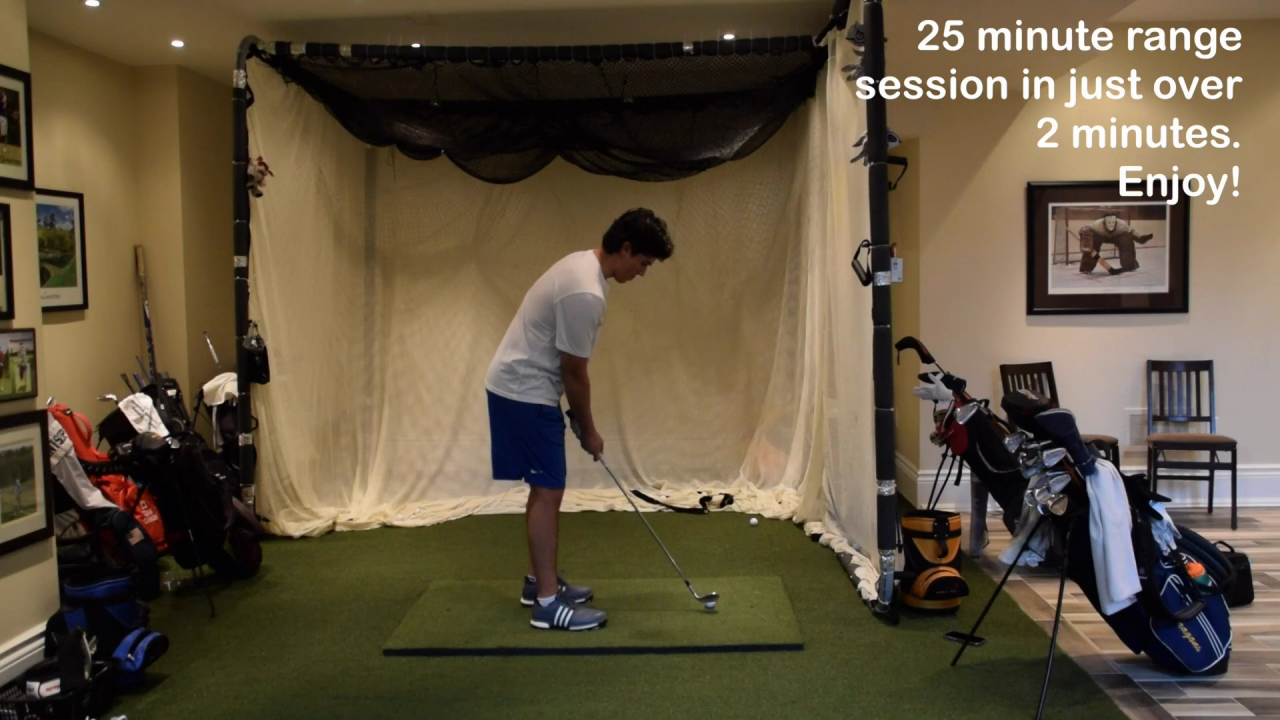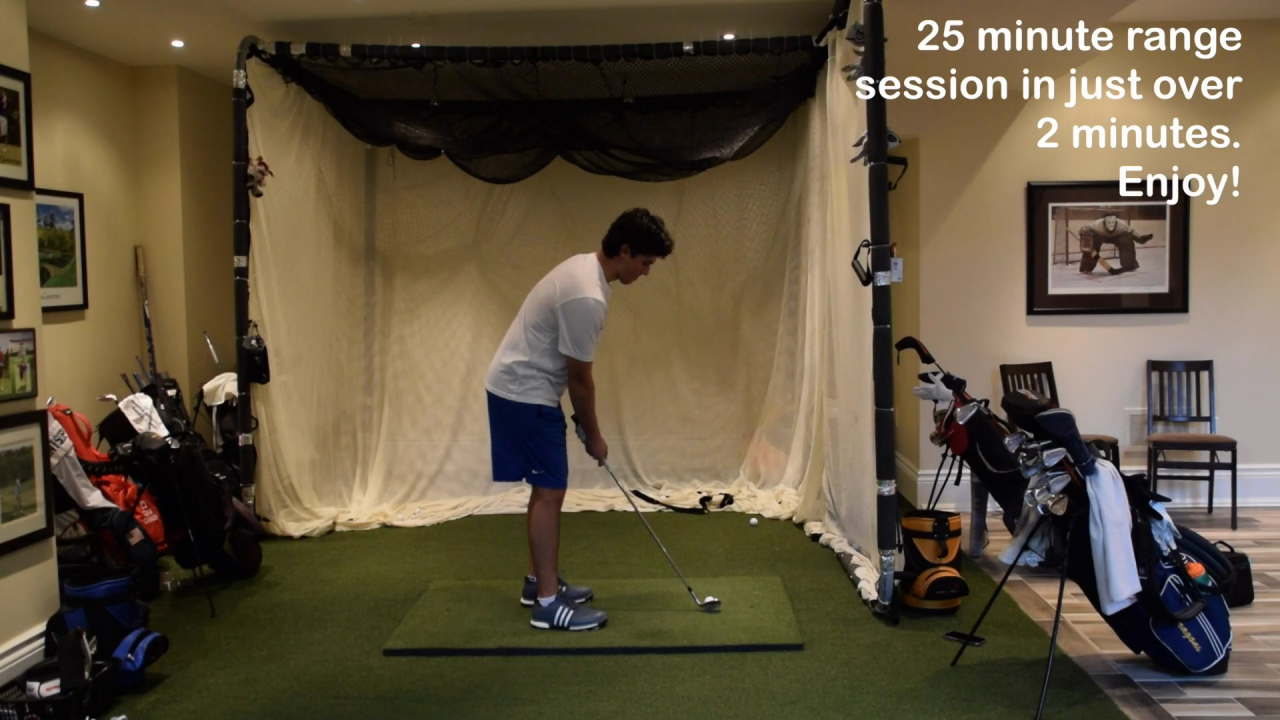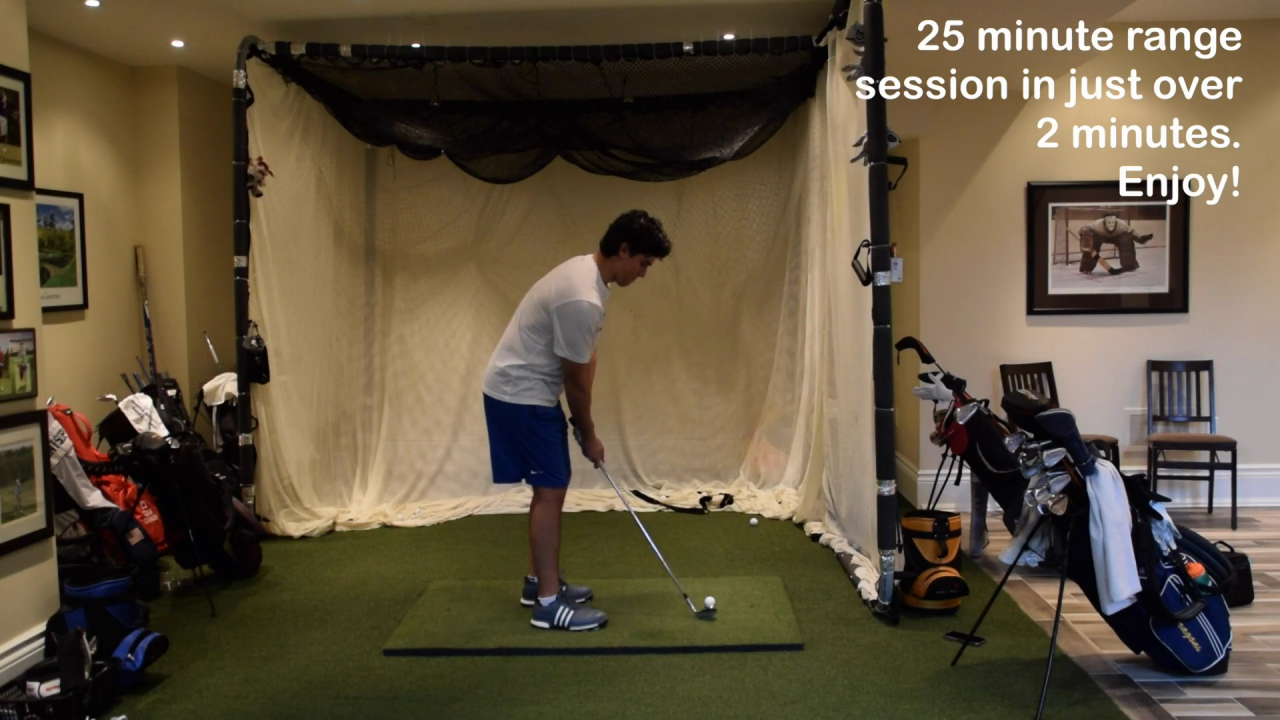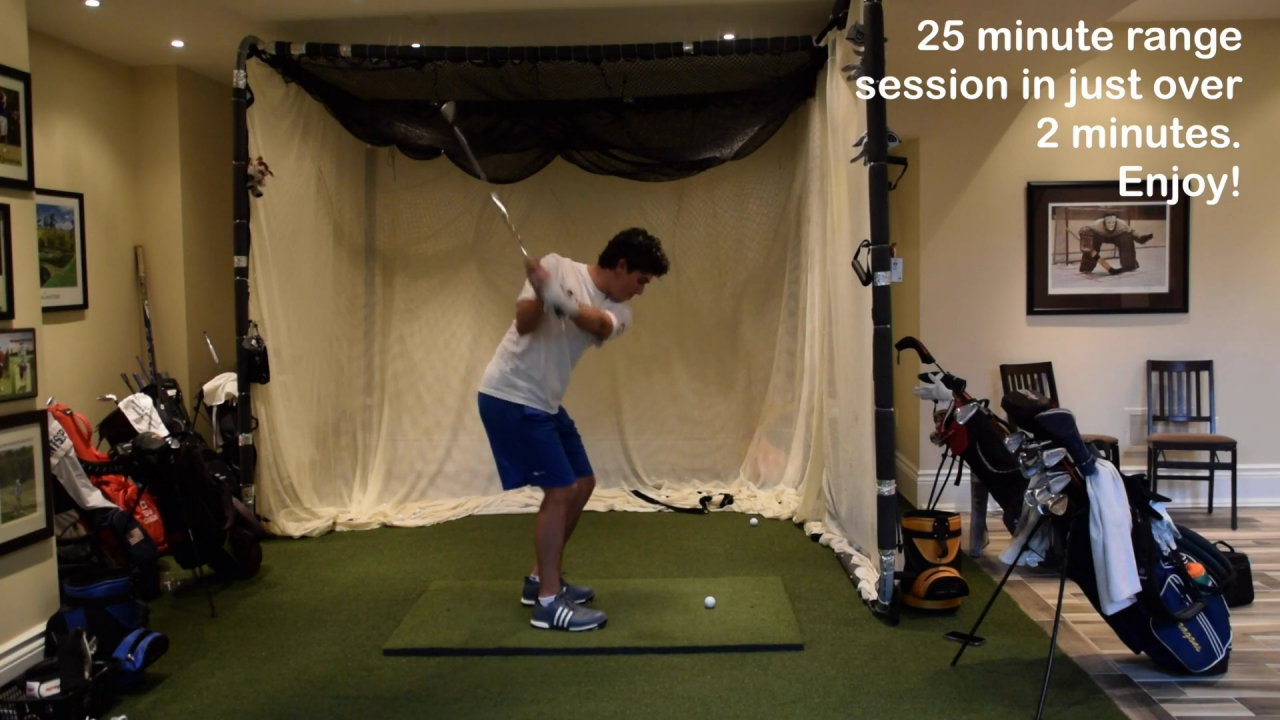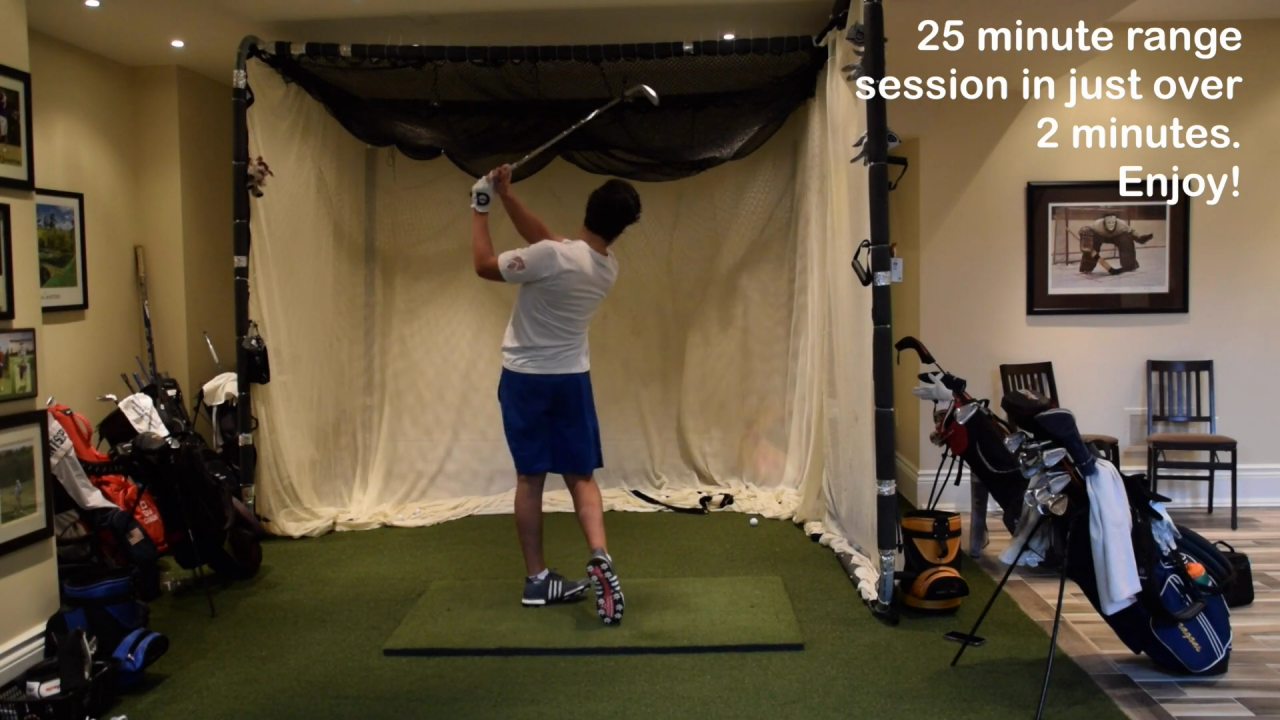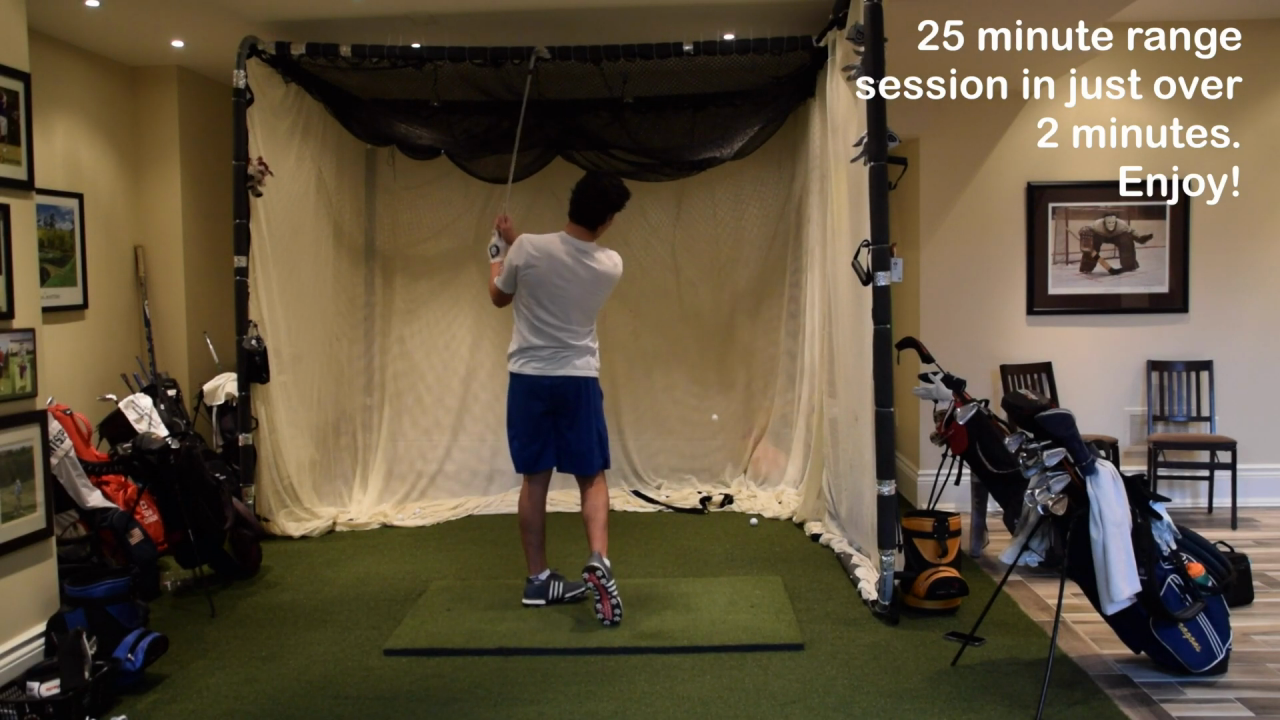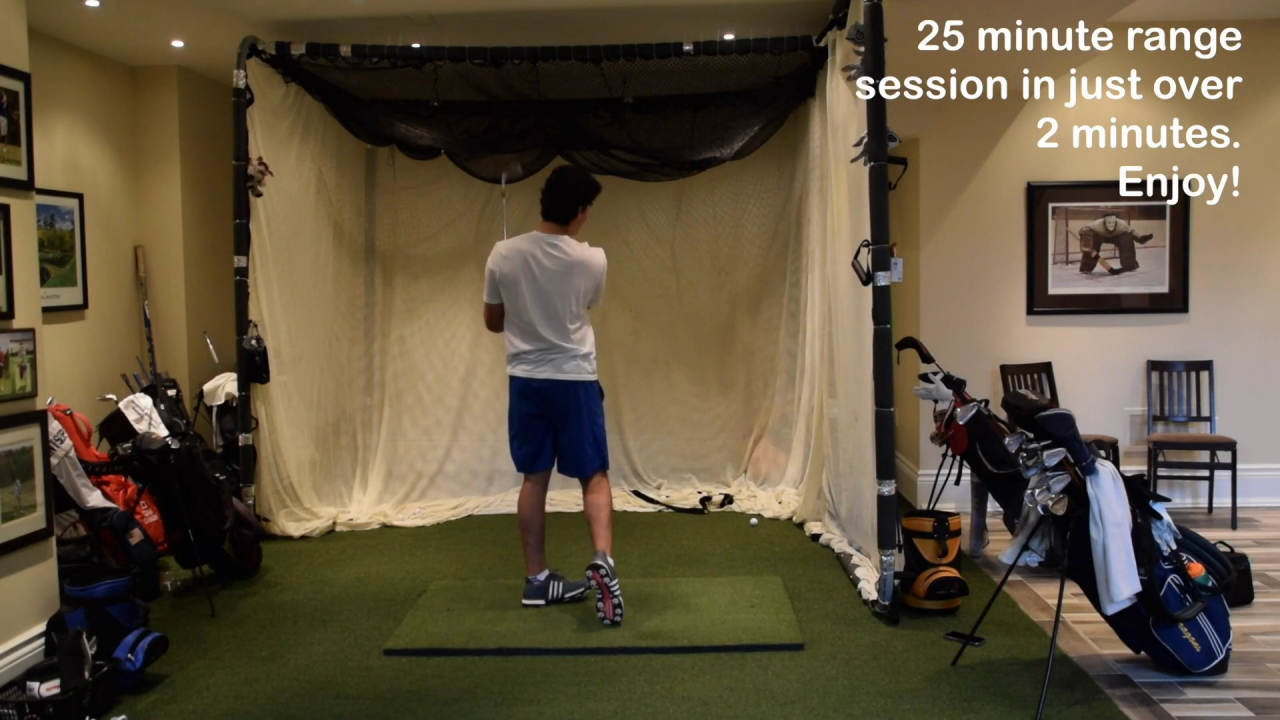
dt=0.7s
person 1, frame 1
left shoulder: (582, 264)
right shoulder: (586, 294)
right elbow: (574, 372)
left wrist: (580, 420)
right wrist: (588, 430)
left hip: (521, 387)
right hip: (525, 393)
left knee: (544, 487)
right knee: (548, 491)
left ankle: (538, 580)
right ankle: (548, 601)
person 1, frame 2
left shoulder: (585, 266)
right shoulder: (587, 298)
right elbow: (579, 377)
left wrist: (585, 425)
right wrist: (594, 435)
left hip: (524, 387)
right hip: (524, 393)
left knee: (546, 488)
right knee: (550, 492)
left ankle: (539, 579)
right ankle: (548, 602)
person 1, frame 3
left shoulder: (587, 271)
right shoulder: (582, 299)
left elbow: (587, 361)
right elbow: (574, 378)
left wrist: (582, 423)
right wrist: (589, 435)
left hip: (531, 391)
right hip: (519, 395)
left knee: (550, 486)
right knee: (551, 490)
left ankle: (539, 579)
right ankle: (548, 602)
person 1, frame 4
left shoulder: (618, 312)
right shoulder: (558, 268)
left elbow: (599, 325)
right elbow: (525, 325)
left wrist: (564, 304)
right wrist: (543, 295)
left hip: (542, 401)
right hip: (509, 397)
left knee: (580, 485)
right knee: (563, 488)
left ankle: (540, 578)
right ankle: (549, 603)
person 1, frame 5
left shoulder: (552, 257)
right shoulder: (608, 268)
left elbow: (485, 266)
left wrist: (480, 206)
right wrist: (506, 196)
left hip: (524, 378)
right hip: (572, 379)
left knee: (531, 478)
right knee: (581, 476)
left ankle: (537, 579)
right ankle: (600, 555)
person 1, frame 6
left shoulder: (526, 250)
right shoulder: (611, 266)
left elbow: (498, 297)
left wrist: (498, 252)
left hip: (528, 378)
right hip: (579, 379)
left knee: (535, 478)
right knee: (591, 477)
left ankle: (538, 579)
right ankle: (598, 560)
person 1, frame 7
left shoulder: (503, 255)
right shoulder: (593, 260)
left elbow: (493, 322)
left hip: (525, 381)
right hip: (575, 380)
left knee: (534, 478)
right knee: (594, 476)
left ankle: (536, 578)
right ankle: (602, 560)
